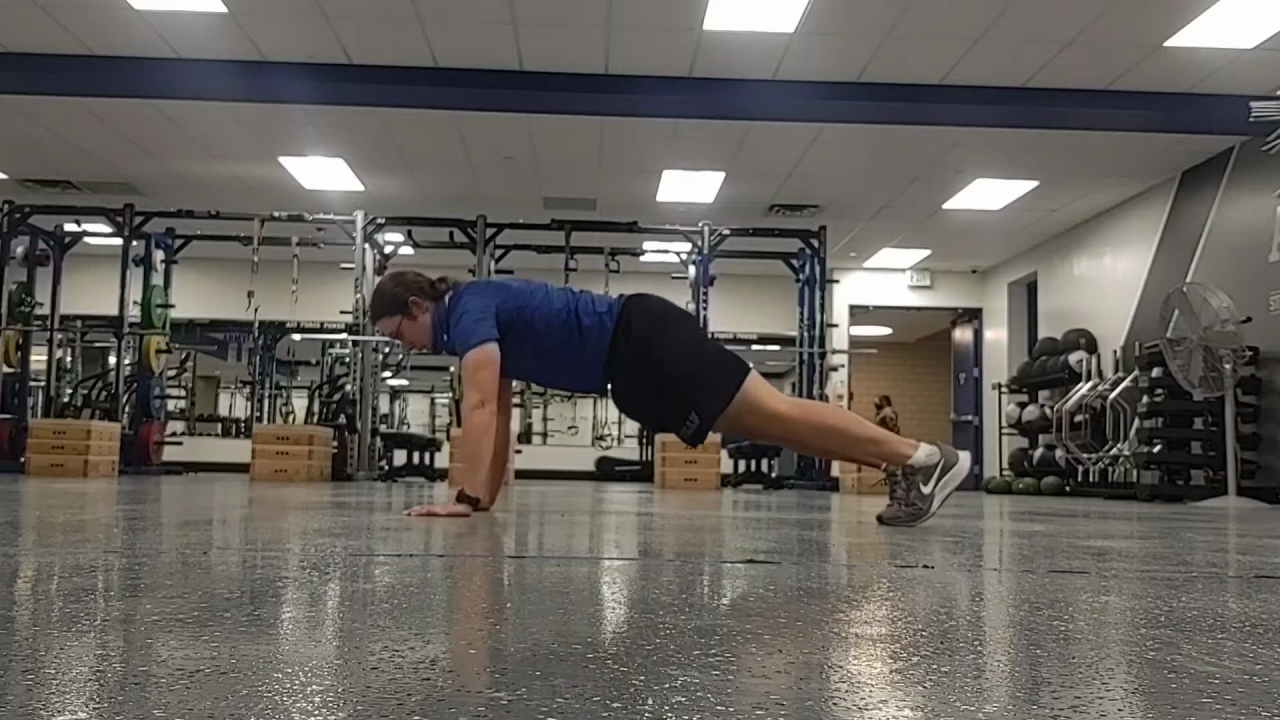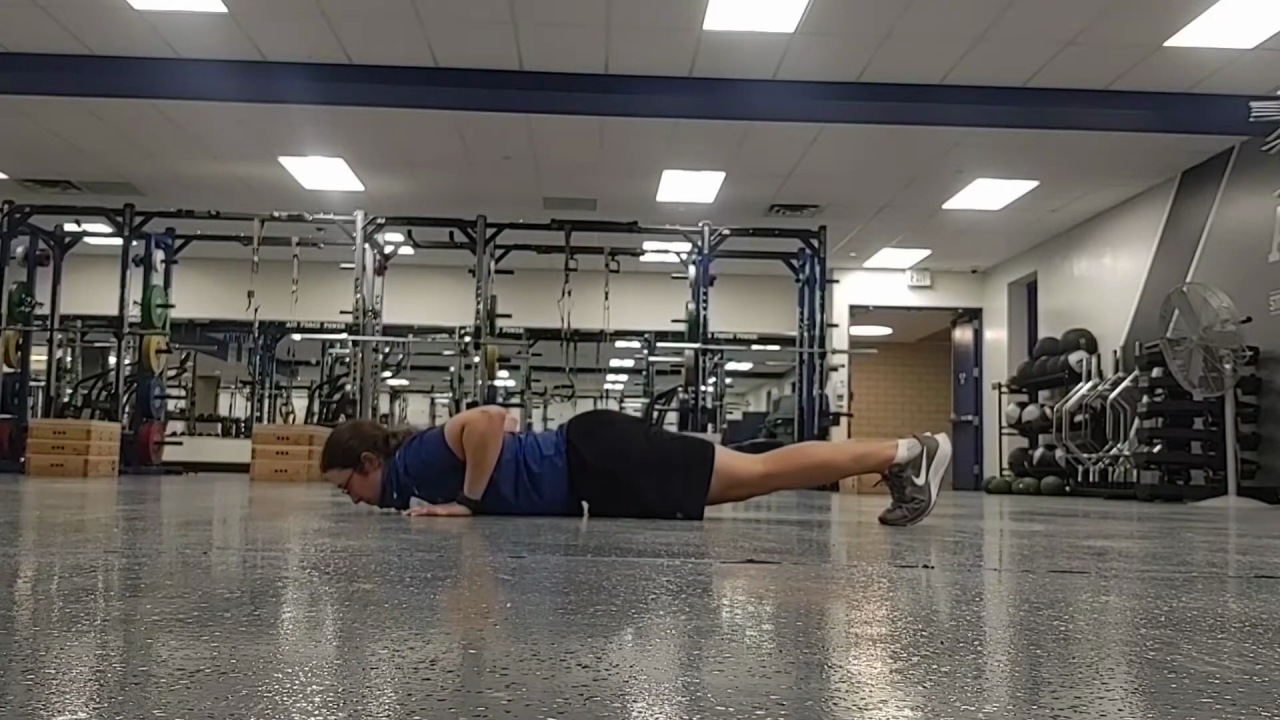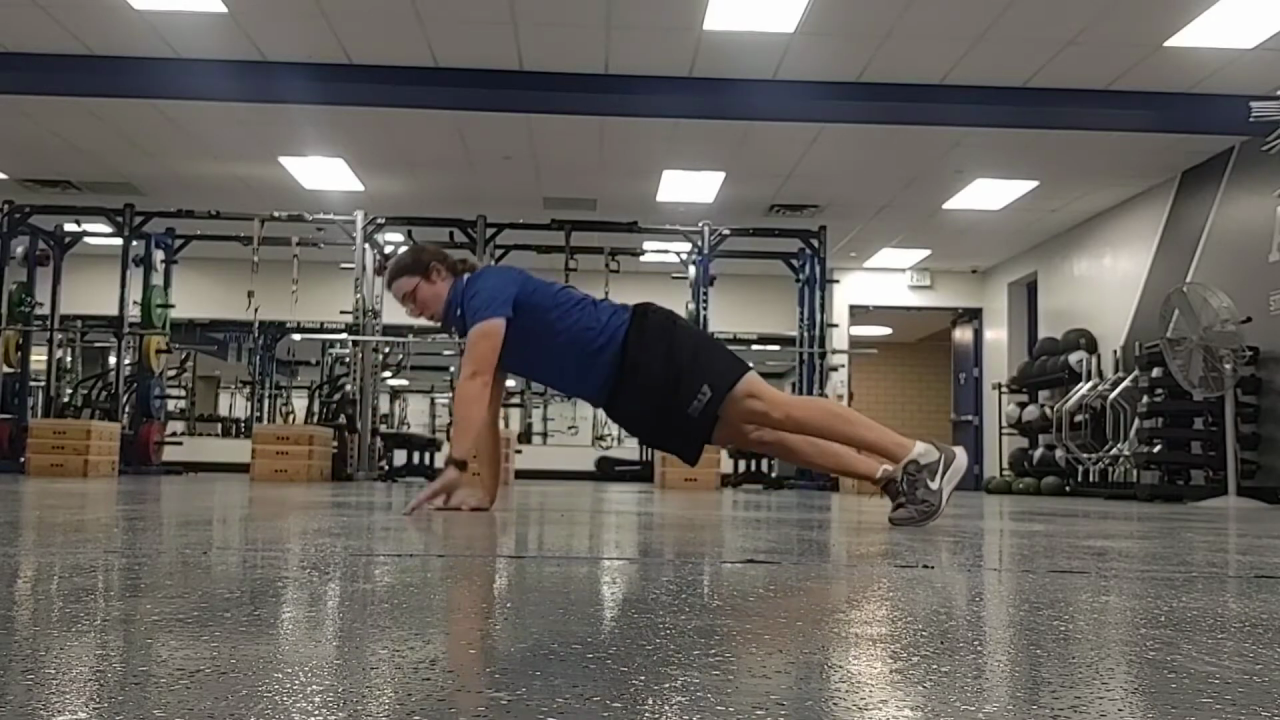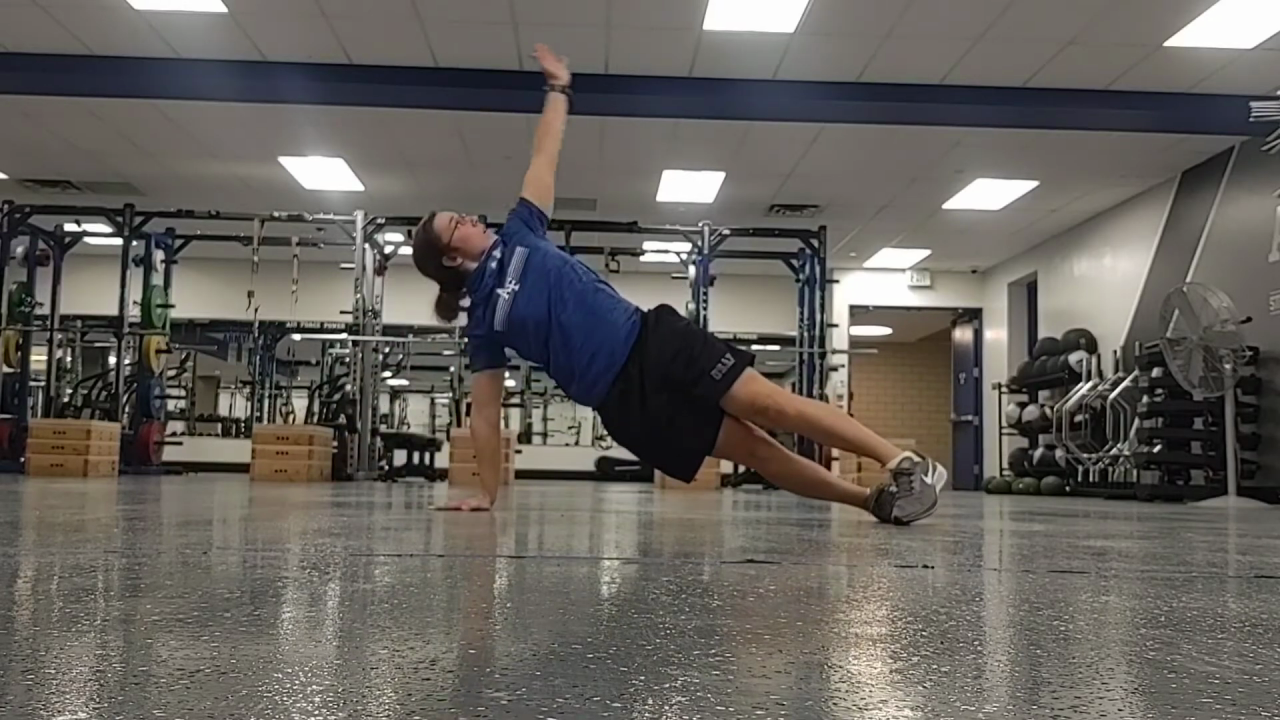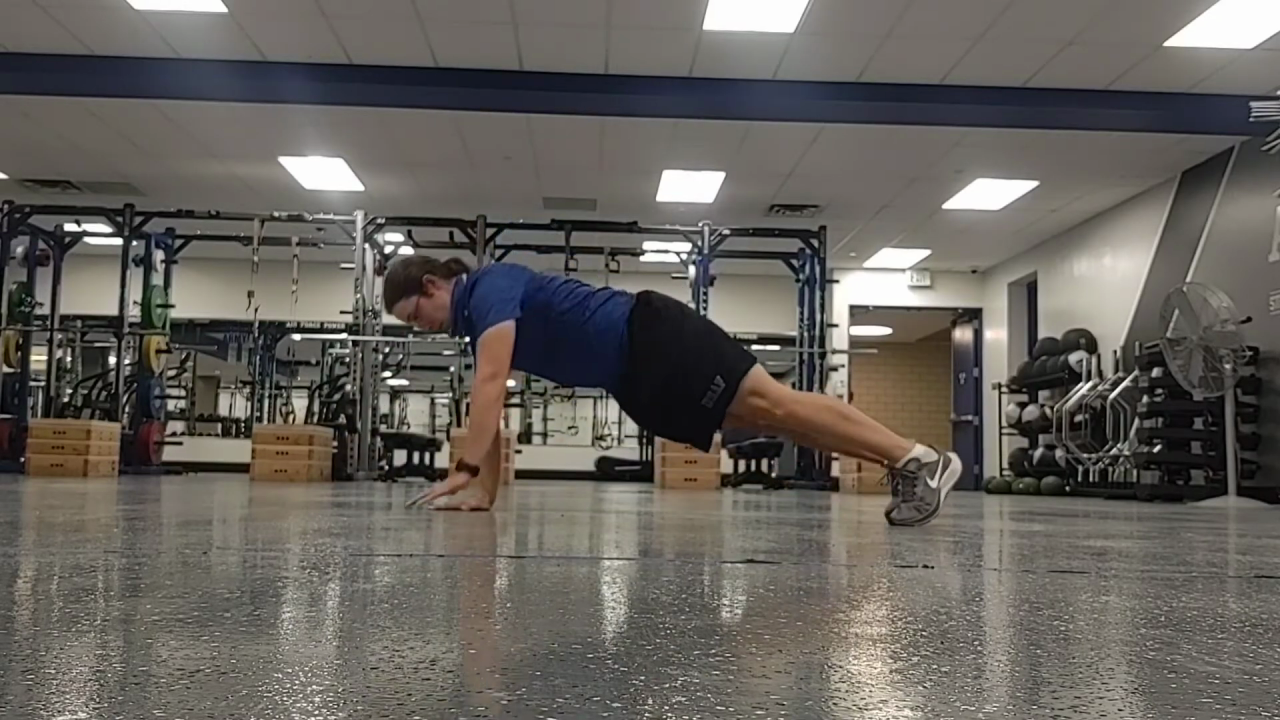
dt=1s
person 1, frame 1
left shoulder: (467, 310)
right shoulder: (476, 314)
left elbow: (481, 407)
right elbow: (498, 411)
left wrist: (468, 498)
right wrist: (488, 496)
left hip: (641, 339)
right hip: (632, 355)
left knee: (772, 412)
right knee: (763, 425)
left ankle: (924, 457)
right ankle: (913, 461)
person 1, frame 2
left shoulder: (415, 463)
right shoulder: (419, 462)
left elbow: (488, 416)
left wrist: (467, 501)
right wrist: (475, 498)
left hip: (597, 461)
right hip: (590, 458)
left knee: (755, 473)
right knee: (751, 472)
left ankle: (909, 453)
right ankle: (903, 454)
person 1, frame 3
left shoulder: (488, 281)
right shoulder: (474, 330)
left elbow: (475, 379)
right elbow: (487, 409)
left wrist: (455, 467)
right wrist: (486, 491)
left hip: (646, 345)
right hip: (628, 396)
left knee: (769, 410)
right knee: (753, 436)
left ankle: (922, 457)
right ankle: (891, 478)
person 1, frame 4
left shoulder: (517, 238)
right shoulder: (481, 324)
left elbow: (545, 155)
right elbow: (485, 411)
left wrist: (558, 87)
right wrist: (487, 493)
left hip: (655, 342)
right hip: (624, 400)
left knee: (771, 405)
right knee: (754, 450)
left ankle: (904, 465)
right ankle: (875, 499)
person 1, frame 5
left shoulder: (490, 288)
right shoulder: (477, 323)
left elbow: (490, 383)
right elbow: (492, 407)
left wrist: (466, 471)
right wrist: (487, 492)
left hip: (654, 332)
right hip: (638, 384)
left knee: (775, 402)
right knee: (766, 422)
left ankle: (921, 458)
right ankle: (898, 464)
